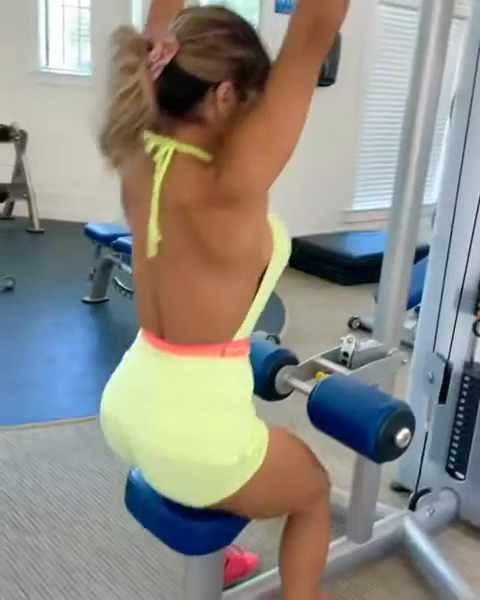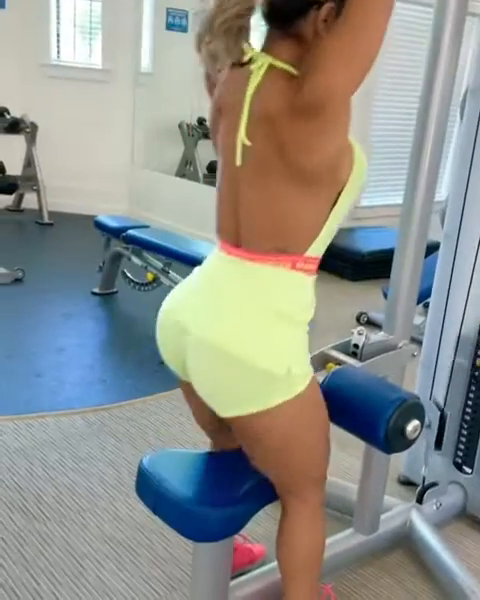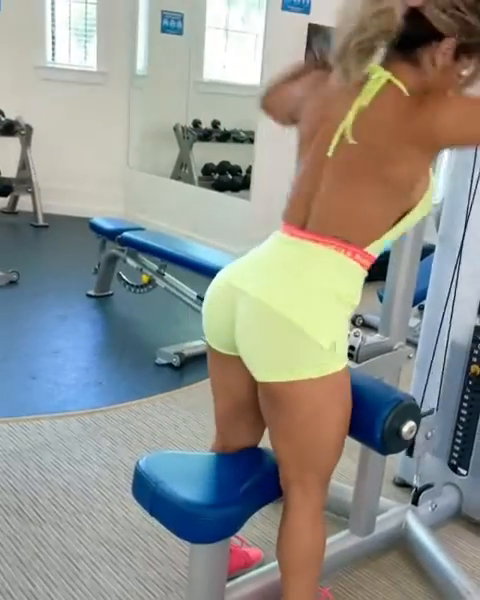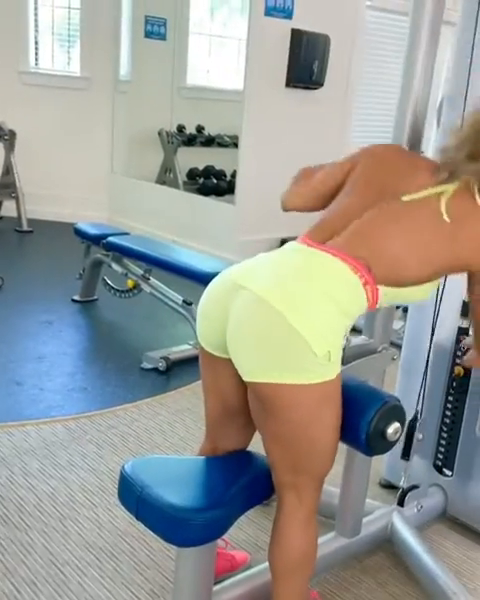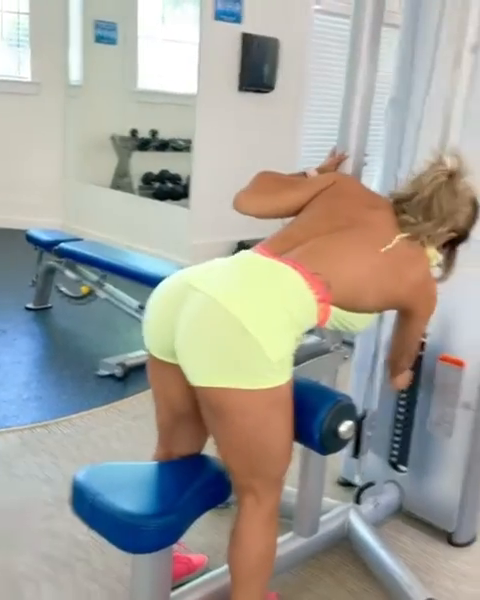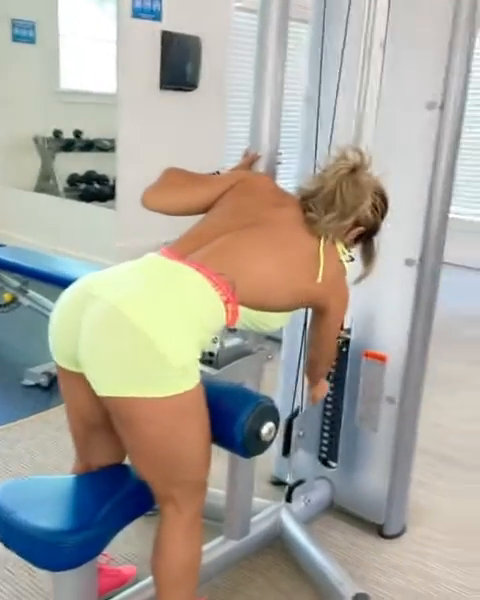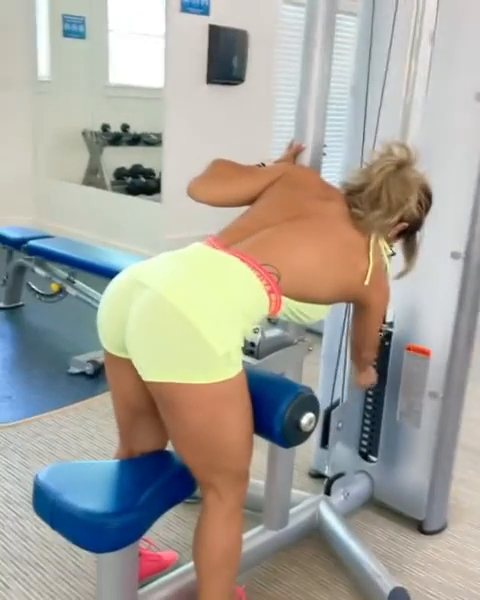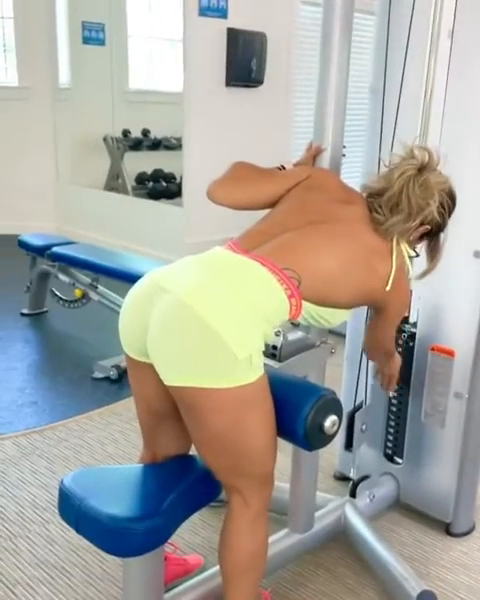
dt=0.4s
person 1, frame 1
left shoulder: (141, 157)
right shoulder: (227, 190)
left hip: (125, 406)
right hip: (194, 440)
left knee: (270, 445)
right knee: (312, 494)
person 1, frame 2
left shoulder: (230, 79)
right shoulder: (310, 104)
left hip: (189, 311)
right hip: (251, 340)
left knee: (228, 447)
right knee: (304, 493)
person 1, frame 3
left shoulder: (326, 90)
right shoulder: (420, 120)
left elbow: (273, 99)
left hip: (238, 286)
right hip: (300, 315)
left knee: (232, 447)
right knee: (306, 490)
person 1, frame 4
left shoulder: (388, 158)
left elbow: (294, 196)
left hip: (231, 286)
right hip: (295, 323)
left knee: (221, 450)
right knee: (299, 494)
person 1, frame 5
left shoulder: (348, 189)
right shoulder: (418, 279)
left elbow: (248, 199)
right elbow: (401, 358)
left wrist: (314, 177)
right wrist: (399, 375)
left hip: (177, 290)
right hip: (243, 327)
left knee: (174, 455)
right knee: (260, 497)
person 1, frame 6
left shoulder: (256, 186)
right shoulder: (329, 277)
left elbow: (156, 194)
right elbow: (320, 363)
right wrist: (316, 385)
left hip: (82, 299)
right hip: (147, 333)
left knee: (93, 468)
right knee: (183, 504)
person 1, frame 7
left shoulder: (302, 180)
right shoulder: (370, 271)
left elbow: (202, 186)
right elbow: (363, 352)
right wrist: (364, 372)
left hip: (130, 285)
right hip: (193, 320)
left knee: (137, 451)
right knee: (225, 490)
person 1, frame 8
left shoulder: (322, 183)
right shoulder: (393, 275)
left elbow: (222, 189)
right elbow: (379, 350)
left wrist: (294, 172)
right wrist: (390, 367)
left hip: (152, 291)
right hip: (212, 326)
left knee: (161, 456)
right knee: (250, 494)
